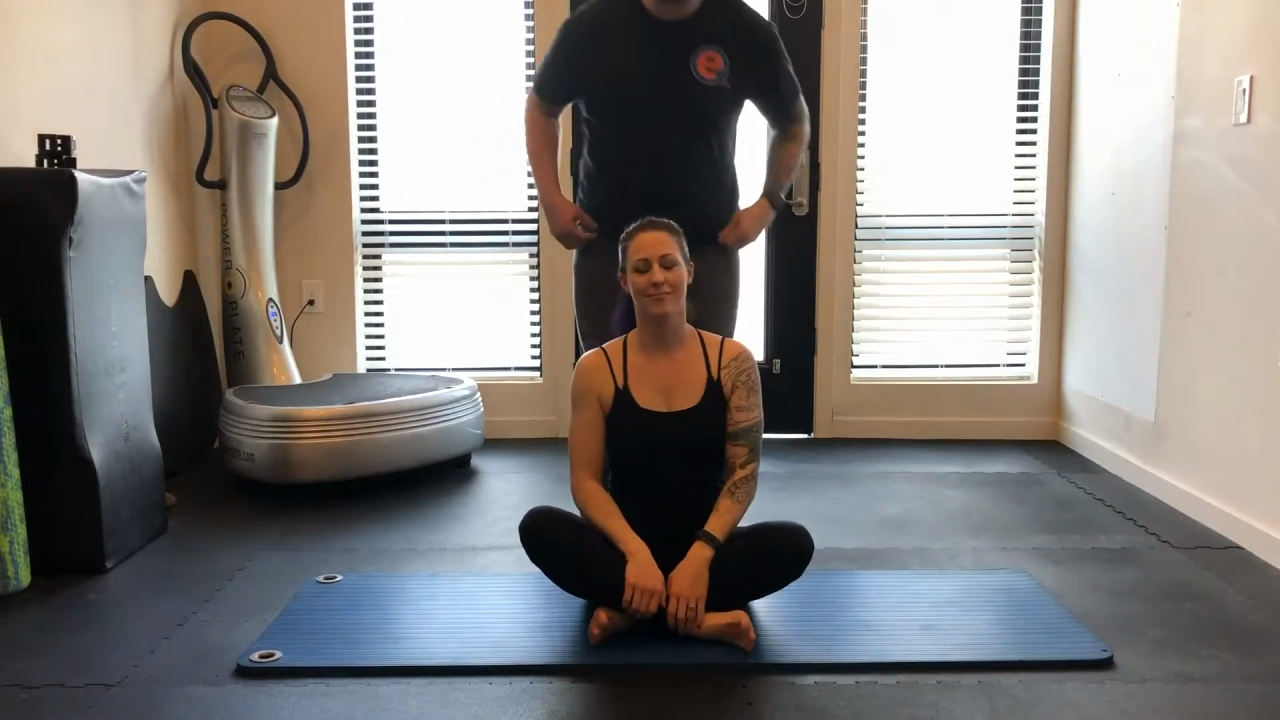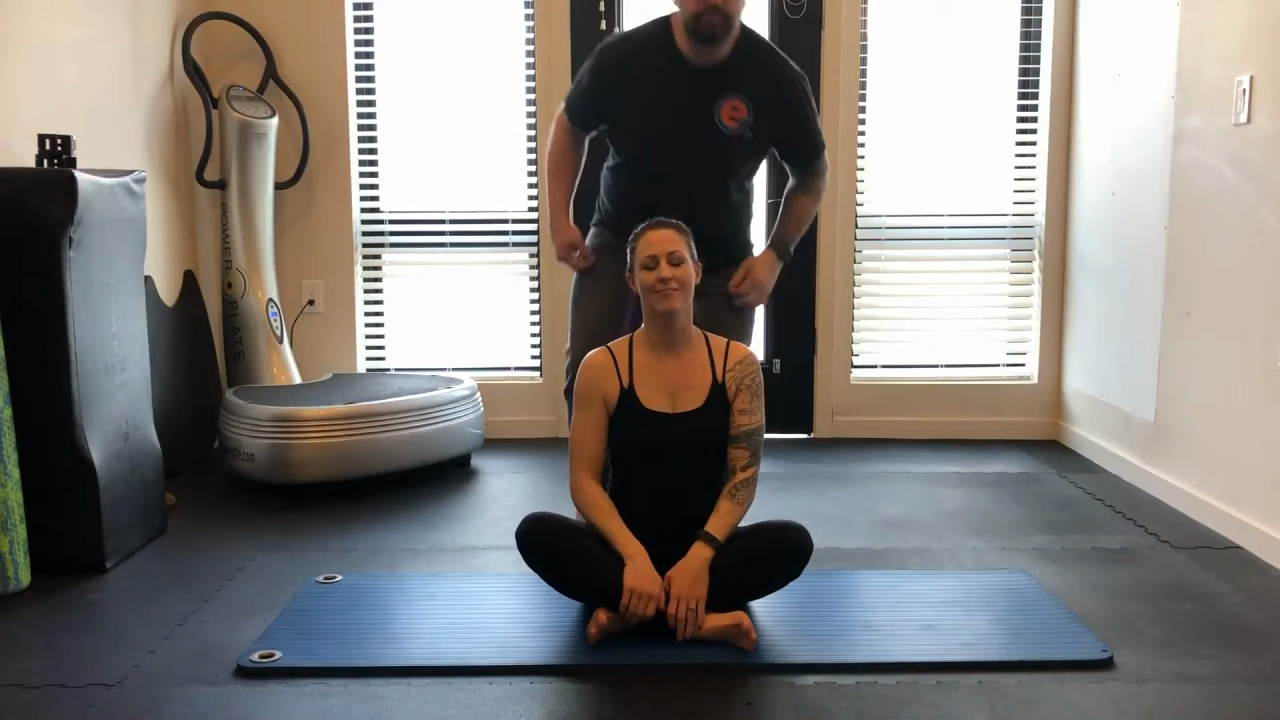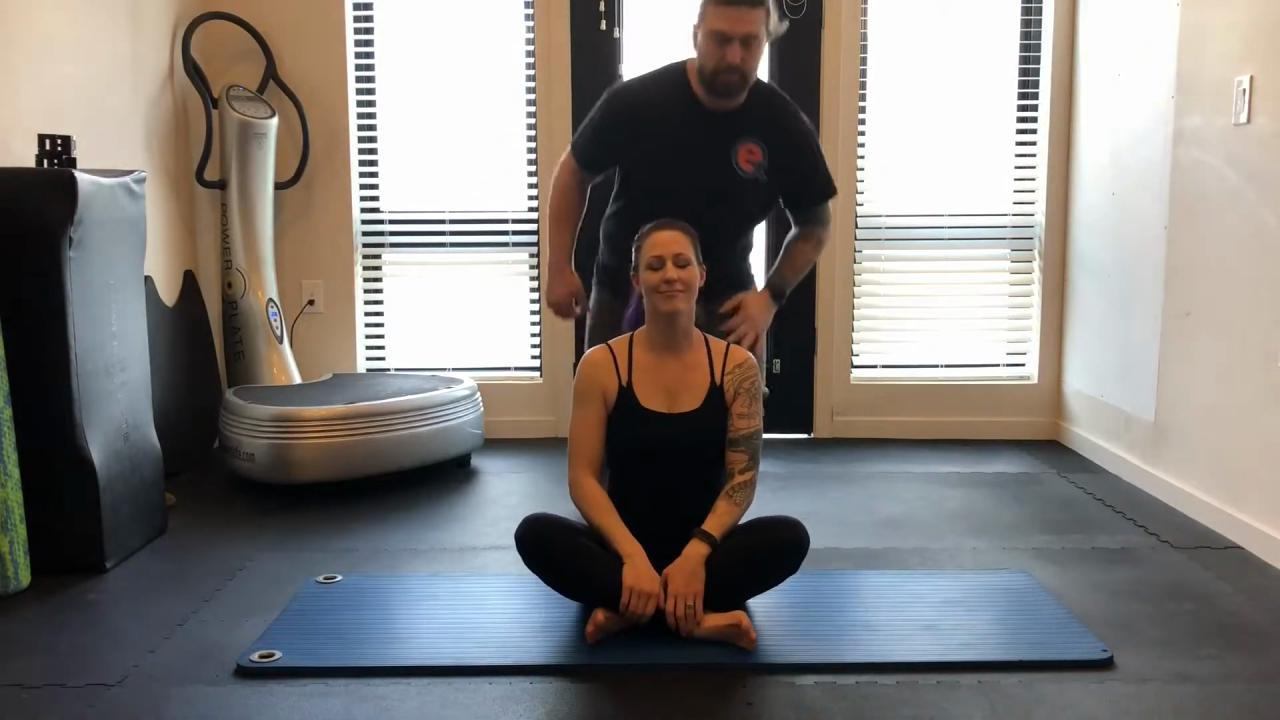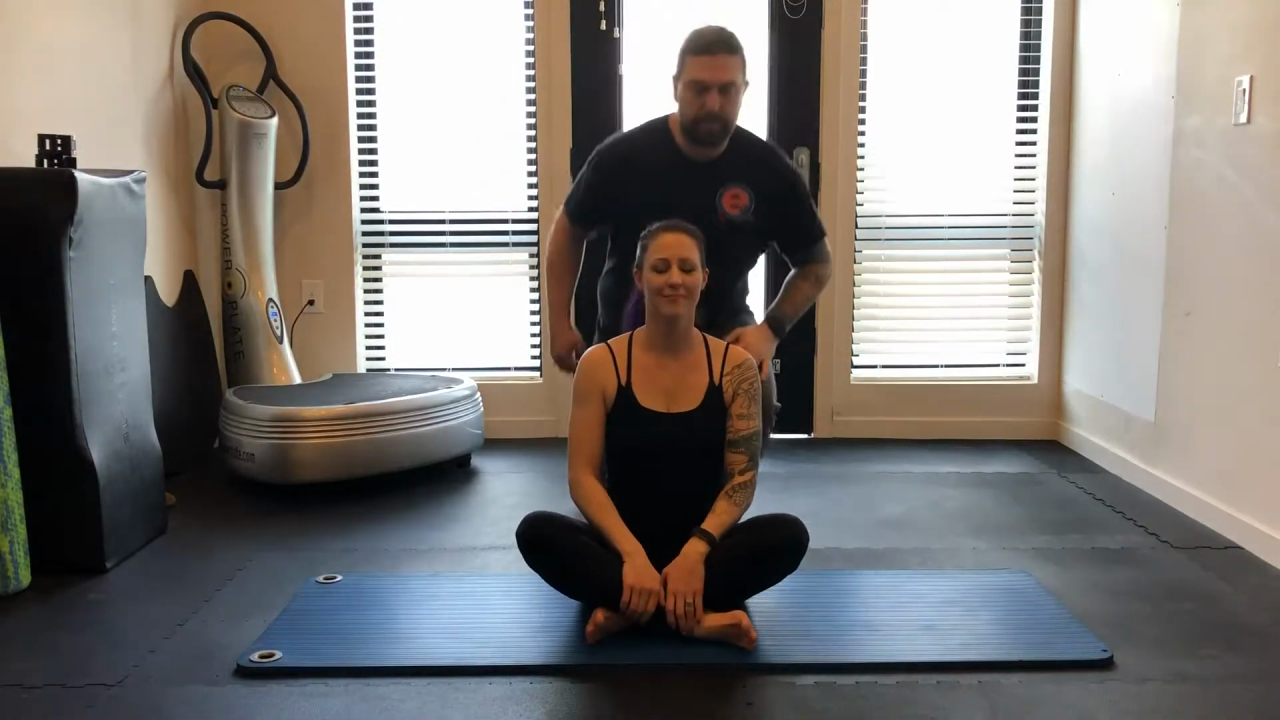
dt=0.2s
person 1, frame 1
left shoulder: (733, 361)
right shoulder: (597, 368)
left elbow: (744, 473)
right elbow: (585, 482)
left wrist: (700, 555)
right wrist: (637, 554)
left hip: (706, 548)
right hip: (627, 548)
left knee: (794, 543)
right knee: (539, 526)
left ankle: (633, 609)
right ankle: (701, 618)
person 1, frame 2
left shoulder: (737, 363)
right shoulder: (602, 367)
left elbow: (744, 475)
right elbow: (584, 482)
left wrist: (700, 555)
right wrist: (635, 558)
left hip: (706, 548)
right hip: (626, 549)
left knee: (792, 542)
right knee: (536, 533)
left ankle: (632, 610)
right ankle: (700, 618)
person 1, frame 3
left shoulder: (737, 366)
right shoulder: (600, 365)
left elbow: (743, 477)
right elbow: (583, 479)
left wrist: (696, 553)
right wrist: (633, 557)
left hip: (703, 550)
right hip: (623, 549)
left knee: (789, 537)
right knee: (534, 534)
left ankle: (631, 610)
right ankle: (698, 619)
person 1, frame 4
left shoulder: (735, 366)
right shoulder: (600, 364)
left elbow: (742, 479)
right elbow: (582, 477)
left wrist: (696, 550)
right wrist: (633, 555)
left hip: (704, 550)
right hip: (623, 548)
left knee: (788, 534)
right knee: (536, 531)
left ankle: (629, 609)
right ankle: (699, 617)
person 2, frame 1
left shoulder: (747, 32)
left elbow: (793, 122)
right elbow: (541, 109)
left wrist: (768, 202)
right wrist: (551, 196)
left hip: (707, 241)
right hip: (607, 237)
person 2, frame 2
left shoulder: (778, 79)
right shoulder: (622, 57)
left elbow: (810, 176)
right elbow: (569, 126)
left wrist: (775, 255)
right wrist: (559, 221)
left hip: (720, 260)
right hip: (621, 240)
person 2, frame 3
left shoulder: (784, 127)
right shoulder: (635, 103)
left elbow: (815, 226)
right elbow: (574, 173)
left wrist: (771, 296)
right wrist: (560, 270)
left hip: (722, 293)
right hip: (625, 289)
person 2, frame 4
left shoulder: (769, 171)
right shoulder: (621, 159)
left elbow: (816, 264)
right elbow: (569, 230)
left wrist: (771, 329)
right wrist: (560, 324)
left hip: (720, 327)
right hip: (628, 335)
